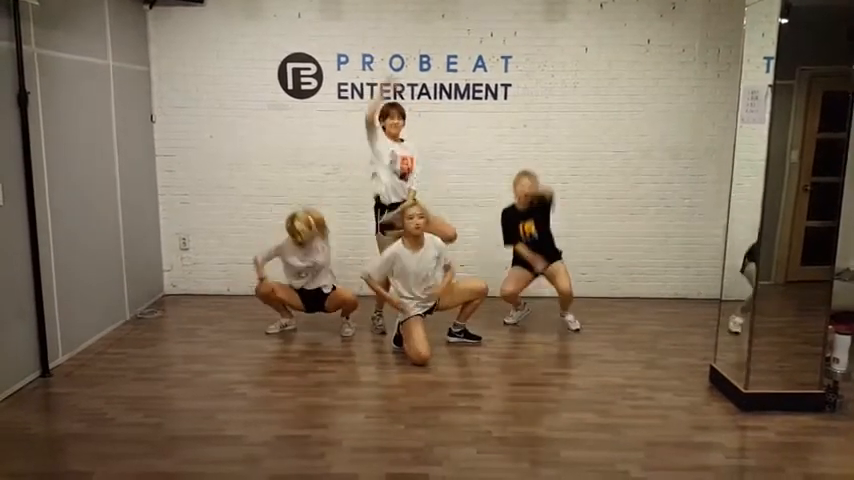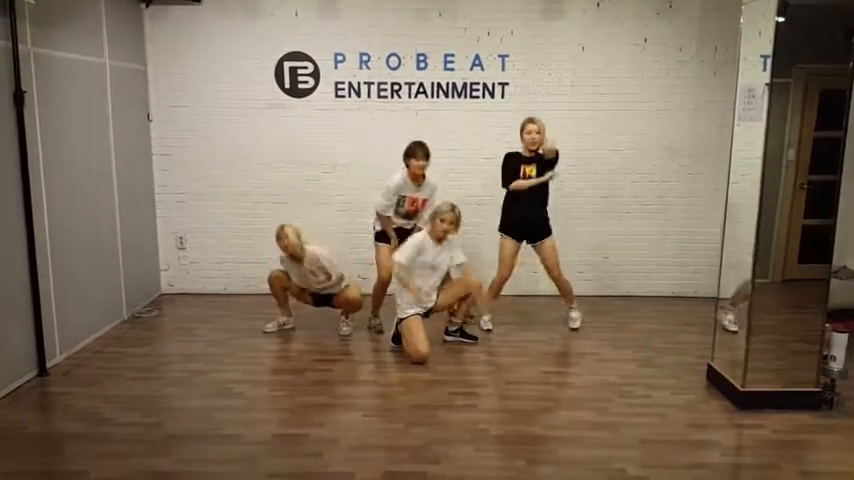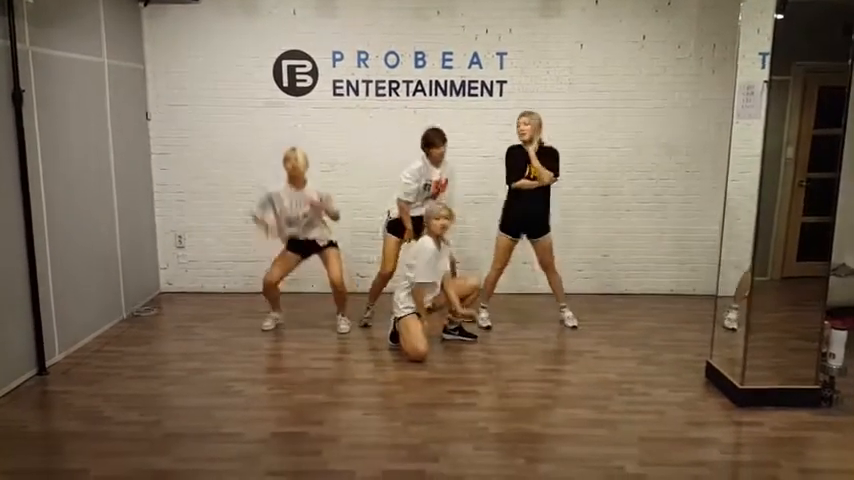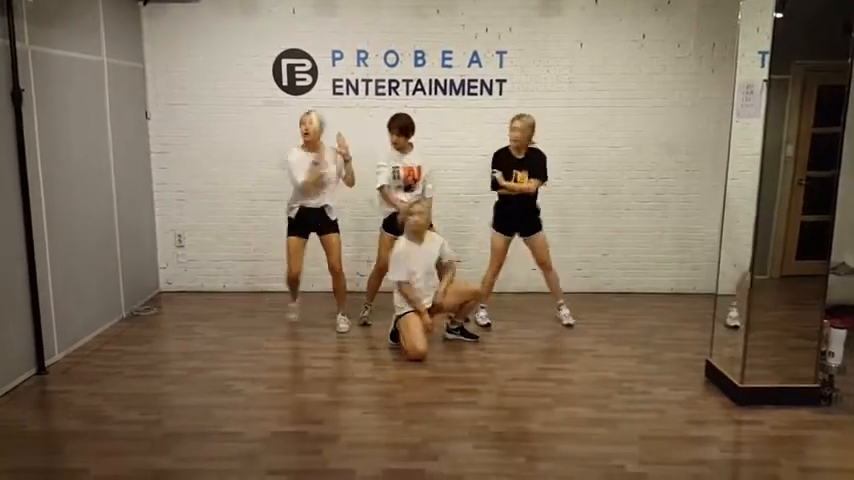
dt=0.4s
person 1, frame 1
left shoulder: (409, 148)
right shoulder: (378, 141)
left elbow: (413, 183)
right elbow: (369, 119)
left wrist: (411, 204)
right wrist: (380, 93)
left hip: (407, 204)
right hip: (387, 207)
left knee: (449, 234)
right ankle: (378, 314)
person 1, frame 2
left shoulder: (431, 187)
right shoulder: (396, 183)
left elbow: (422, 219)
right elbow: (382, 213)
right wrist: (393, 239)
left hip: (410, 231)
right hip: (386, 231)
right knee: (385, 276)
right ankle: (374, 316)
person 1, frame 3
left shoulder: (445, 169)
right shoulder: (417, 169)
left elbow: (441, 201)
right elbow: (402, 201)
right wrist: (409, 228)
left hip: (423, 220)
right hip: (400, 218)
left knee: (448, 262)
right knee: (386, 271)
right ankle: (369, 309)
person 1, frame 4
left shoulder: (420, 157)
right shoulder: (387, 157)
left elbow: (427, 190)
right elbow: (383, 187)
left wrist: (427, 217)
right wrist: (402, 208)
right hip: (393, 214)
right knee: (381, 266)
right ankle: (367, 308)
person 2, frame 1
left shoulder: (540, 204)
right shoulder: (508, 214)
left elbow: (550, 195)
right elbow: (516, 244)
left wrist: (538, 191)
right wrist: (535, 260)
left hip: (550, 258)
right hip: (524, 262)
left knee: (565, 290)
right knee: (507, 292)
left ankle: (566, 313)
right ankle: (520, 307)
person 2, frame 2
left shoulder: (545, 159)
right shoulder: (511, 158)
left elbow: (552, 152)
right elbow: (512, 185)
right wrist: (542, 179)
left hip: (539, 225)
right hip: (512, 225)
left knee: (556, 274)
right knee: (503, 275)
left ankle: (573, 309)
right ankle: (486, 313)
person 2, frame 3
left shoulder: (550, 153)
right shoulder: (513, 152)
left elbow: (547, 177)
right elbow: (515, 183)
left wrist: (532, 152)
right wrist: (541, 182)
left hip: (539, 219)
right hip: (513, 218)
left knee: (549, 267)
right knee: (498, 267)
left ankle: (564, 310)
right ankle: (482, 309)
person 2, frame 4
left shoulder: (537, 156)
right shoulder: (500, 156)
left elbow: (532, 187)
right elbow: (499, 190)
left wrist: (506, 183)
right wrist: (523, 188)
left hip: (530, 219)
right hip: (504, 218)
left knee: (546, 264)
right knee: (495, 266)
left ankle: (561, 307)
right ankle: (481, 308)
person 3, frame 1
left shoulder: (320, 237)
right shoulder: (285, 246)
left elbow: (319, 219)
right elbow: (259, 259)
right wrist: (262, 279)
left hip: (325, 293)
right hip: (300, 295)
left knee: (350, 299)
right knee: (262, 290)
left ankle: (345, 318)
right ankle: (287, 318)
person 3, frame 2
left shoulder: (318, 254)
right shoulder: (285, 260)
left elbow: (337, 278)
right wrist: (292, 284)
left hip: (335, 292)
right hip: (312, 294)
left knee: (355, 298)
right knee: (275, 277)
left ankle: (345, 318)
right ankle: (286, 317)
person 3, frame 3
left shoulder: (316, 192)
right shoulder: (275, 193)
left elbow: (335, 216)
right elbow: (258, 215)
left wrist: (325, 209)
right wrist: (266, 222)
left hip: (321, 240)
right hip: (295, 243)
left knee: (336, 281)
right knee: (269, 282)
left ankle: (342, 316)
right ankle: (275, 314)
person 3, frame 4
left shoulder: (333, 153)
right shoulder: (294, 155)
left elbow: (349, 182)
right elbow: (306, 187)
left wrist: (347, 157)
right wrist: (318, 161)
left hip: (325, 212)
right hip: (300, 214)
left knee: (336, 268)
right knee: (294, 272)
left ankle: (341, 314)
right ankle: (294, 300)
person 4, frame 1
left shoulder: (435, 243)
right shoulder: (393, 252)
left elbow: (448, 268)
right elbow: (369, 277)
left wrist: (445, 285)
right wrist: (389, 298)
left hip: (434, 296)
right hip: (409, 307)
left knee: (480, 288)
right knee: (421, 357)
left ankle: (457, 330)
right ankle: (403, 332)
person 4, frame 2
left shoulder: (451, 242)
right shoulder: (419, 240)
left elbow: (463, 270)
right elbow: (398, 268)
left wrist: (478, 295)
right wrist: (413, 288)
left hip: (434, 297)
right hip: (411, 304)
left knee: (475, 285)
right knee: (420, 355)
left ankle: (453, 329)
right ankle: (403, 328)
person 4, frame 3
left shoulder: (443, 245)
right shoulder: (426, 247)
left elbow: (446, 280)
right elbow: (417, 287)
left wrist: (459, 308)
right wrist: (423, 318)
left hip: (429, 298)
right hip: (408, 303)
left knee: (473, 284)
right knee: (418, 353)
left ankle: (452, 327)
right ankle: (399, 327)
person 4, frame 4
left shoulder: (436, 240)
right shoulder: (400, 247)
left elbow: (450, 267)
right elbow: (402, 286)
left wrist: (442, 291)
right wrist: (423, 313)
left hip: (433, 296)
right hip: (408, 304)
left knee: (474, 290)
right knee: (417, 352)
left ankle: (454, 327)
right ankle: (400, 326)
